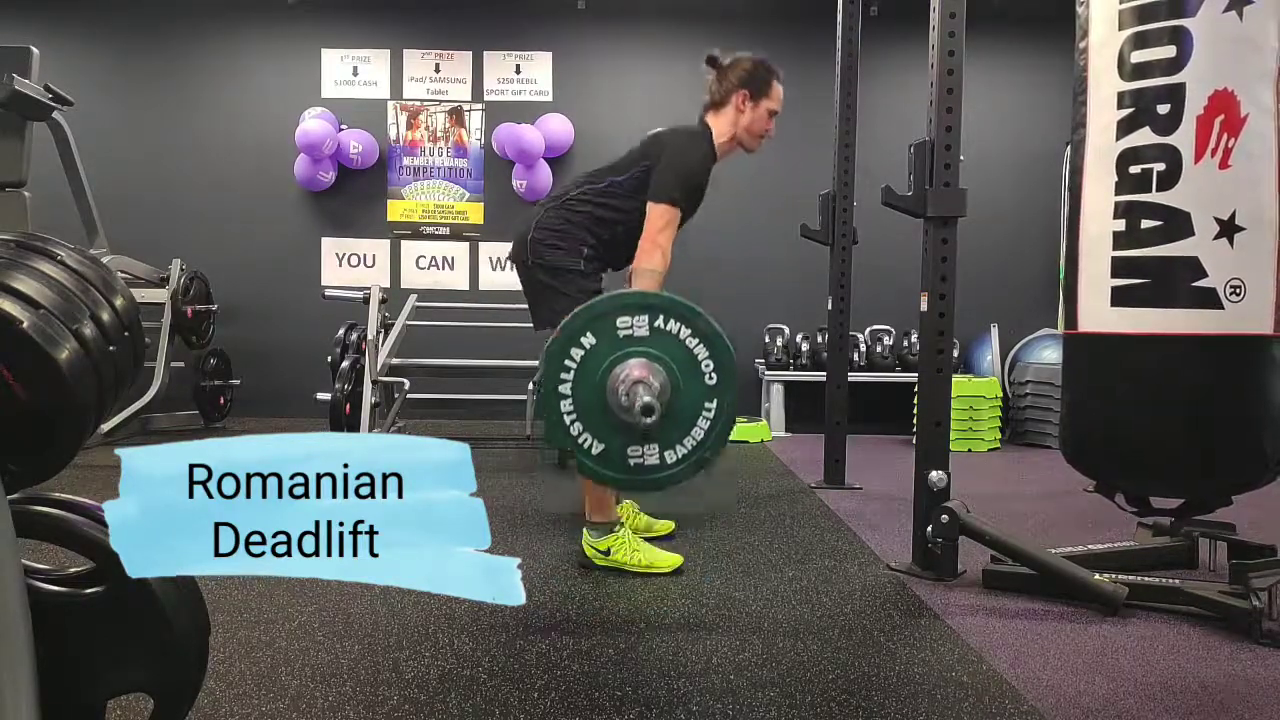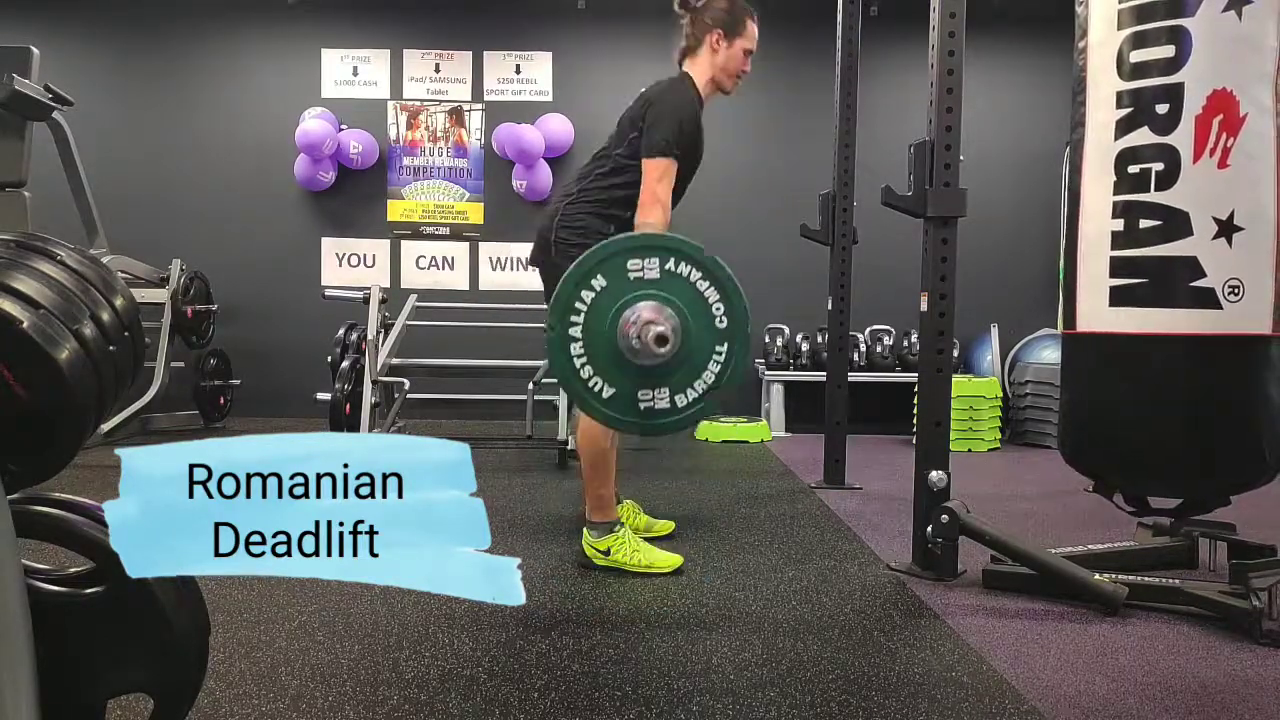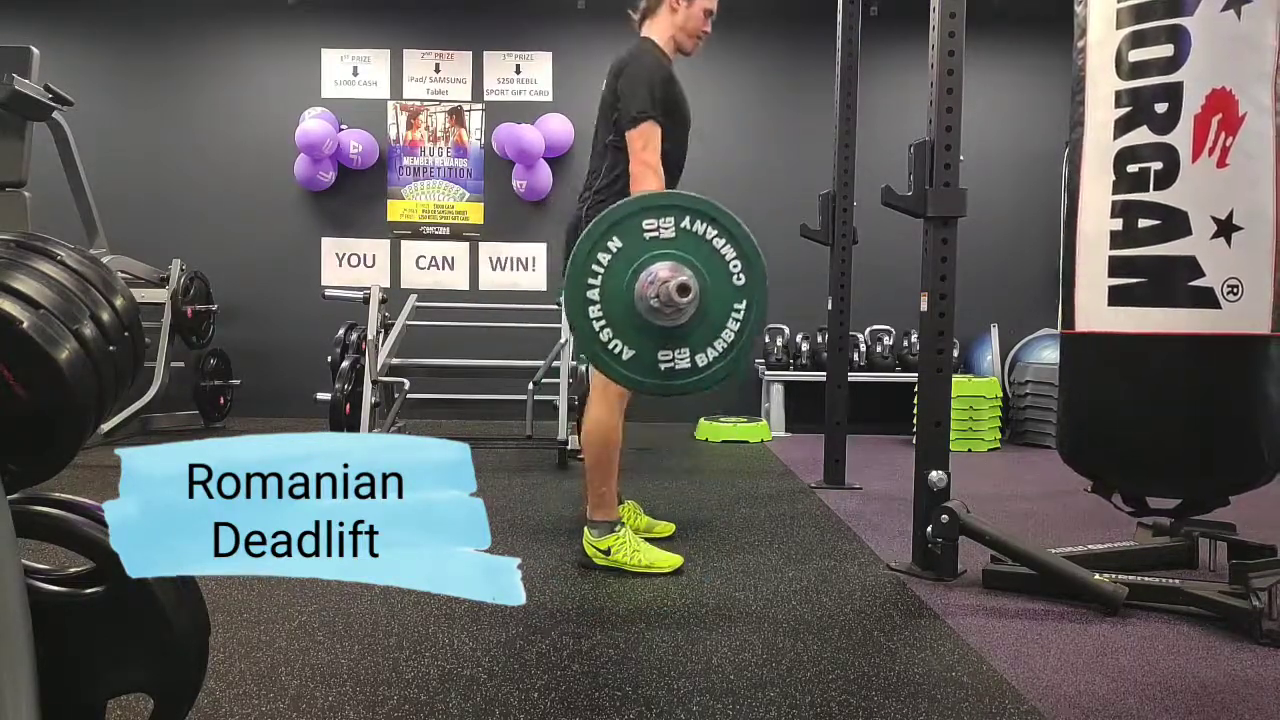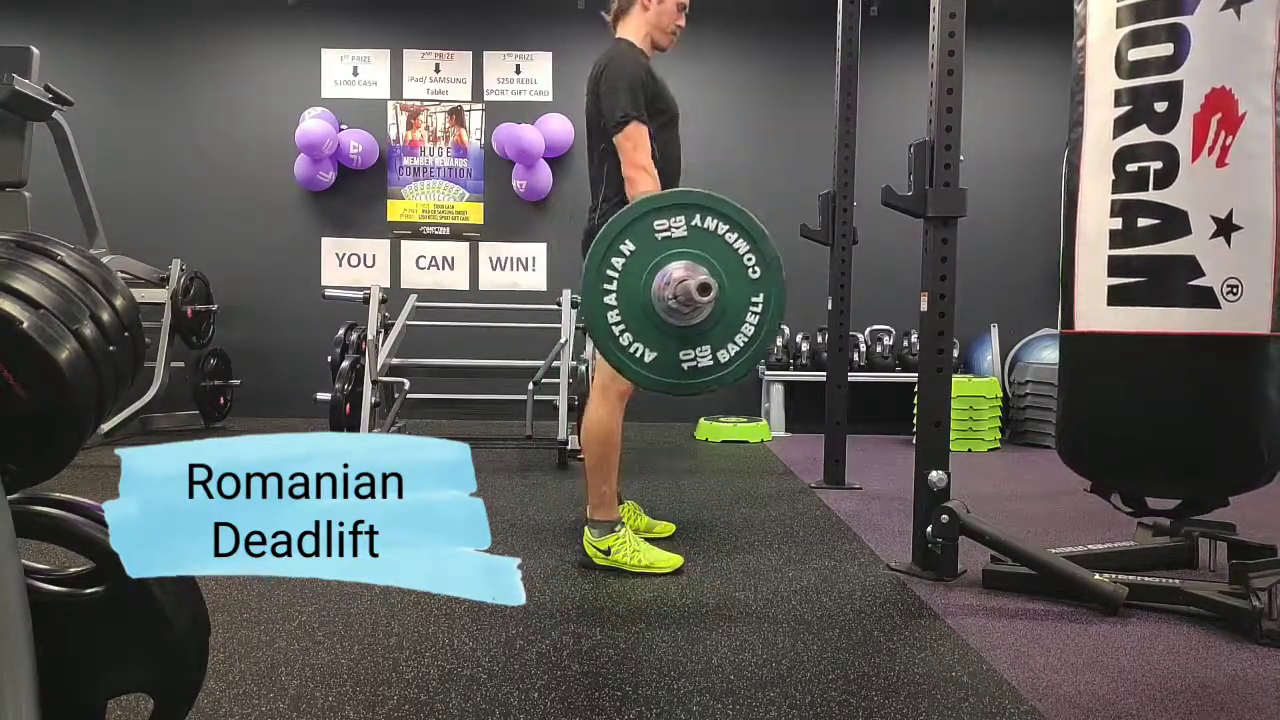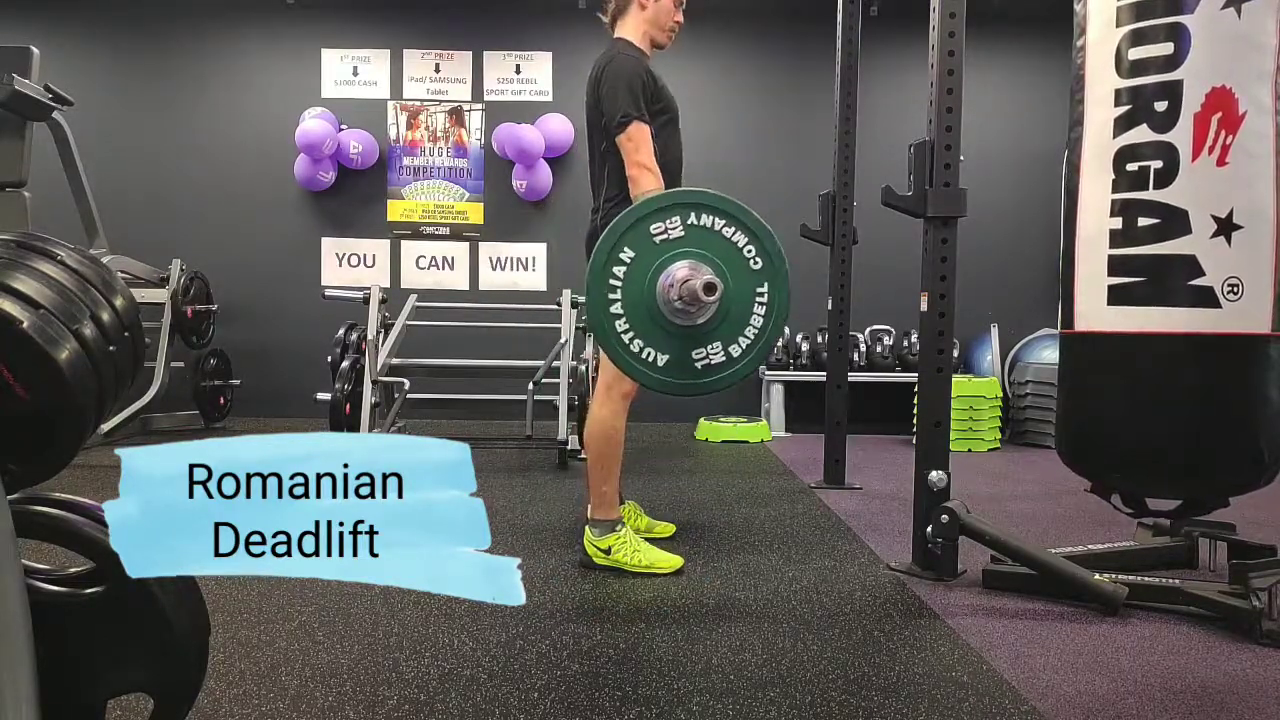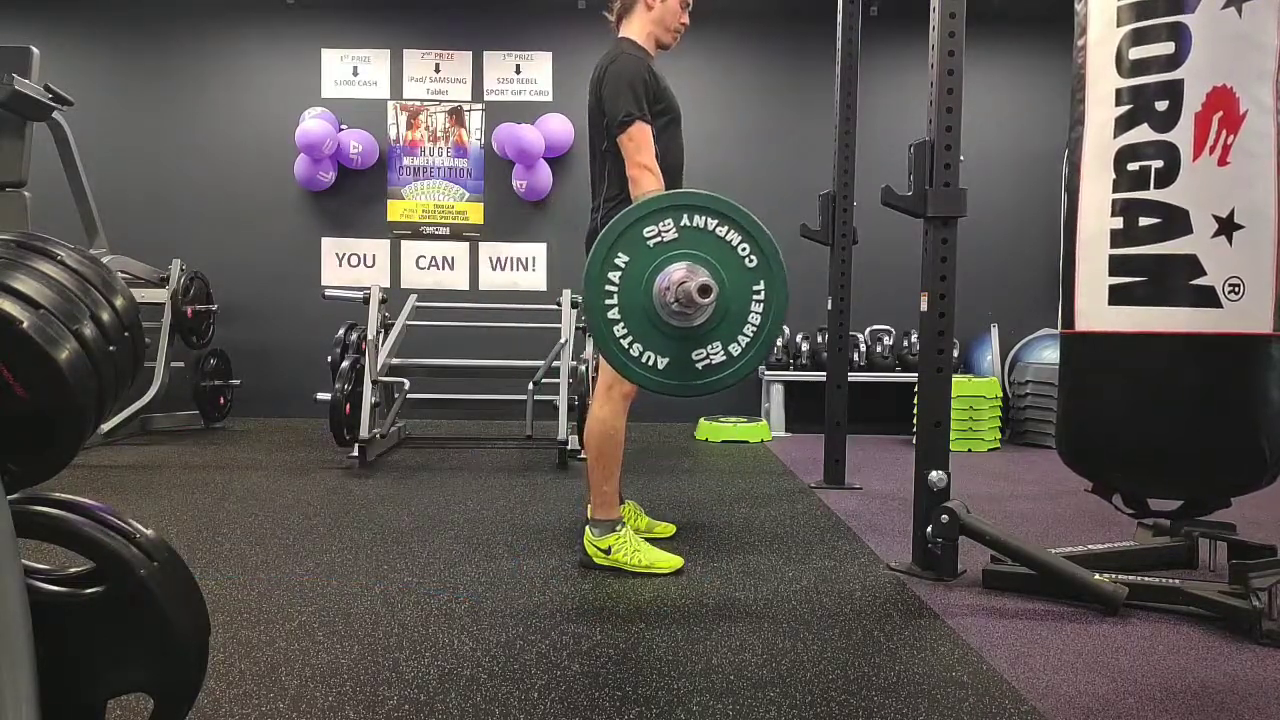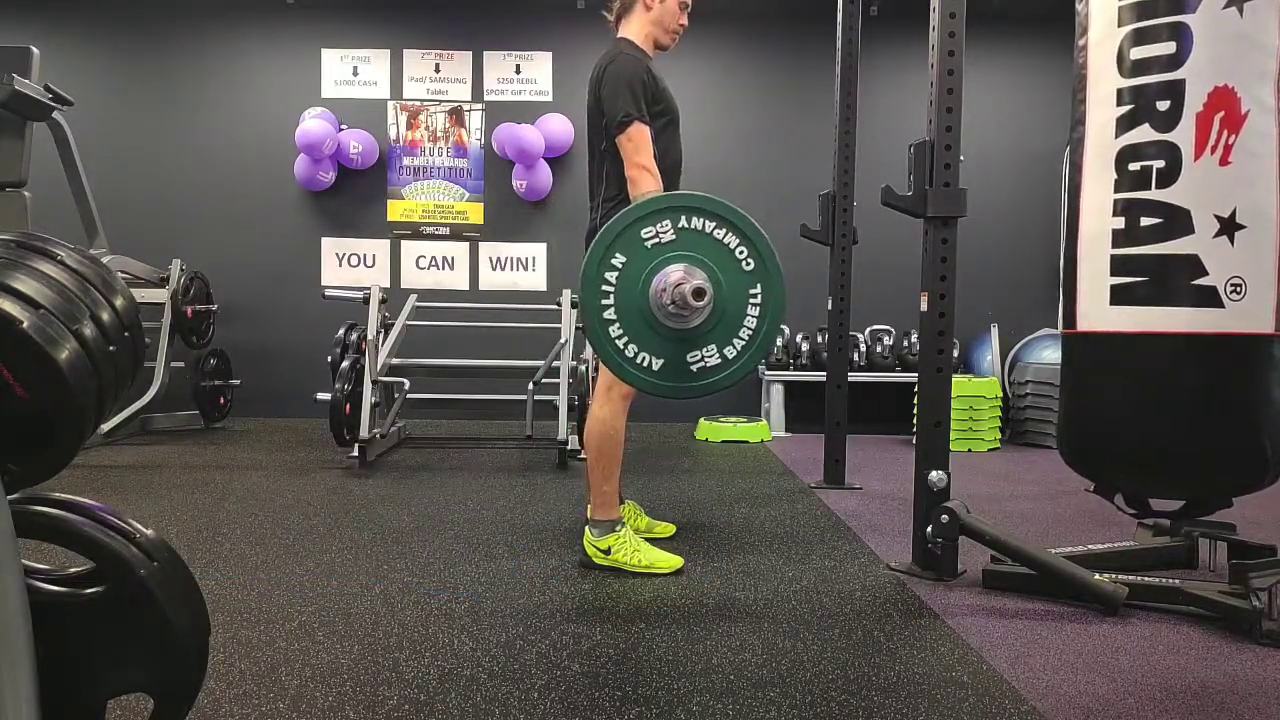
dt=0.2s
person 1, frame 1
left shoulder: (689, 148)
right shoulder: (688, 151)
left elbow: (647, 244)
right elbow: (654, 248)
left hip: (558, 249)
right hip: (556, 249)
left ankle: (610, 507)
right ankle: (603, 534)
person 1, frame 2
left shoulder: (677, 100)
right shoulder: (677, 101)
left elbow: (648, 201)
right elbow: (652, 204)
left hip: (578, 241)
right hip: (579, 243)
left ankle: (610, 507)
right ankle: (603, 533)
person 1, frame 3
left shoulder: (648, 67)
right shoulder: (646, 66)
right elbow: (645, 170)
left knee: (615, 382)
right knee: (613, 384)
left ankle: (610, 507)
right ankle: (603, 533)
person 1, frame 4
left shoulder: (629, 67)
right shoulder: (624, 65)
right elbow: (637, 170)
left knee: (616, 384)
right knee: (613, 385)
left ankle: (610, 508)
right ankle: (603, 533)
person 1, frame 5
left shoulder: (628, 68)
right shoulder: (624, 66)
right elbow: (641, 168)
left knee: (619, 384)
right knee: (617, 386)
left ankle: (610, 508)
right ankle: (605, 532)
person 1, frame 6
left shoulder: (631, 67)
right shoulder: (628, 66)
right elbow: (641, 169)
left knee: (618, 384)
right knee: (617, 386)
left ankle: (611, 508)
right ankle: (605, 533)
person 1, frame 7
left shoulder: (631, 68)
right shoulder: (626, 66)
right elbow: (640, 170)
left knee: (618, 384)
right knee: (617, 386)
left ankle: (610, 508)
right ankle: (604, 534)
